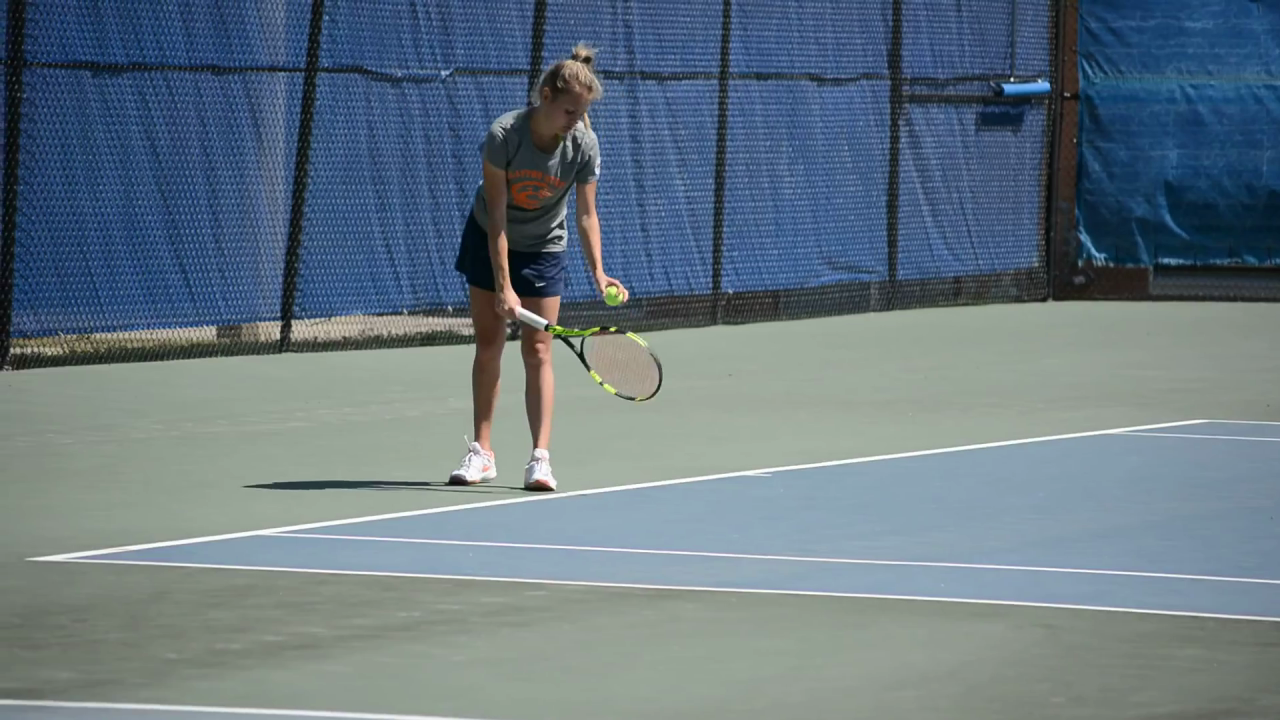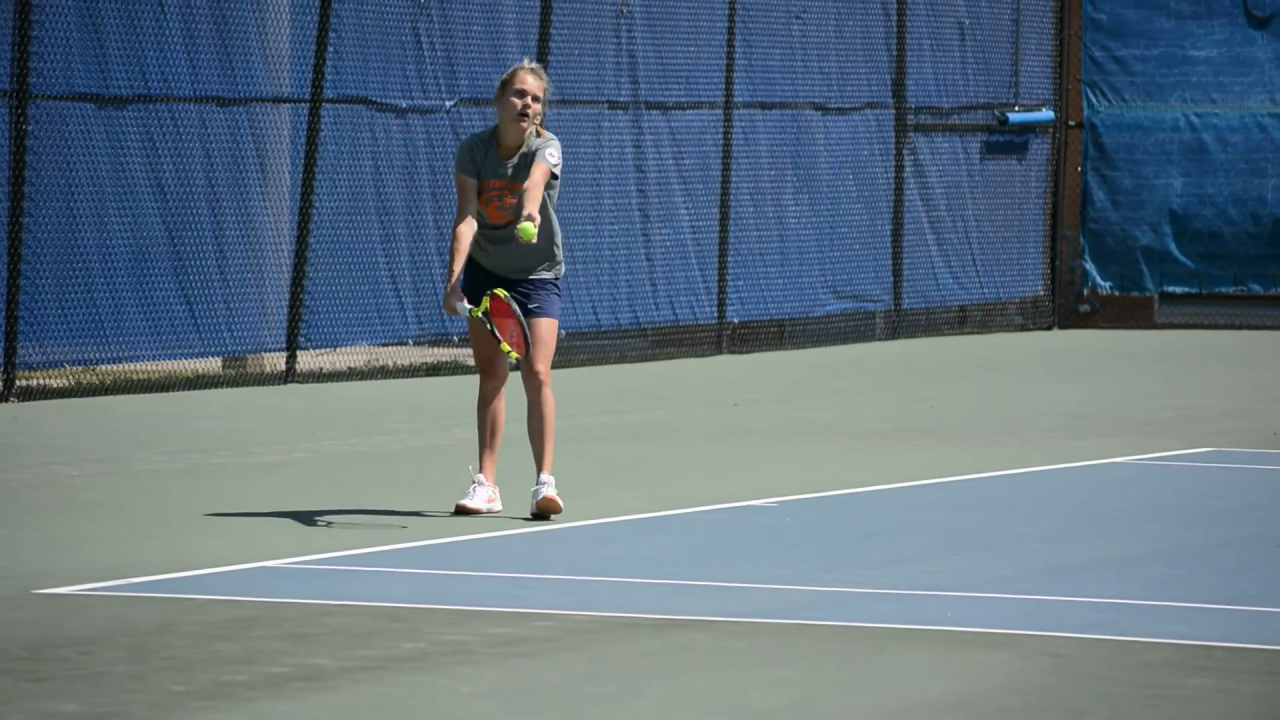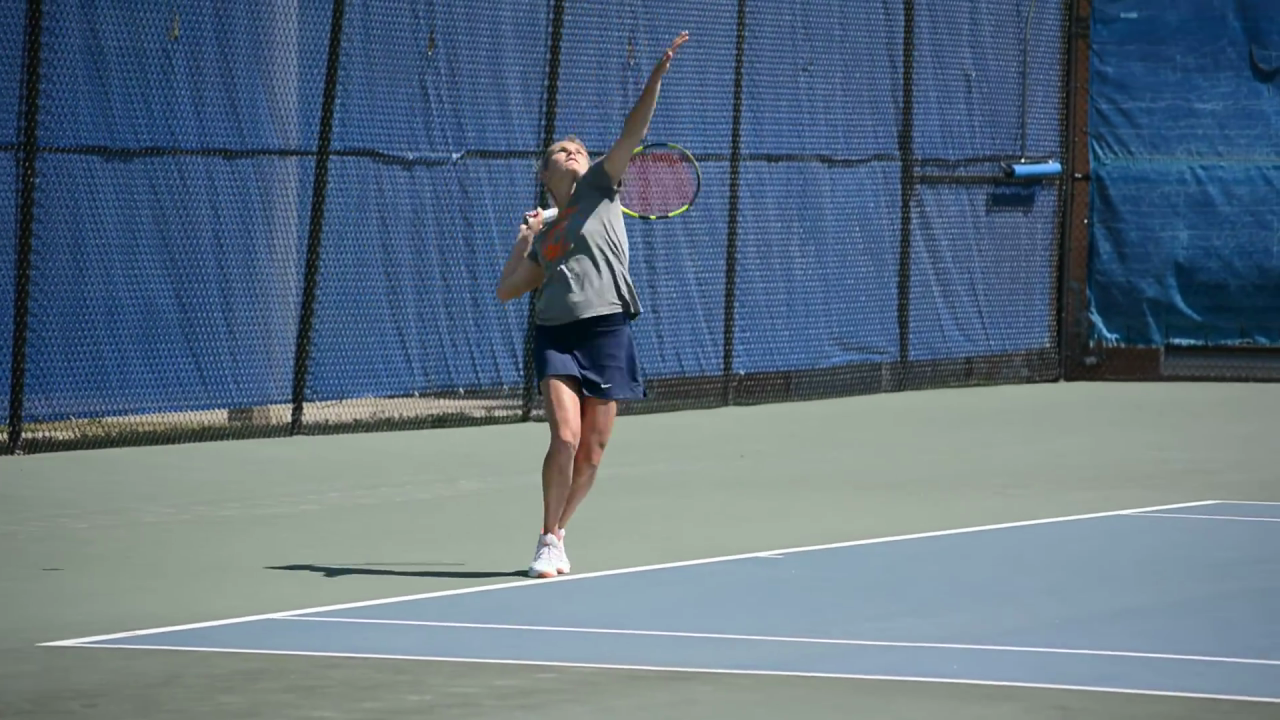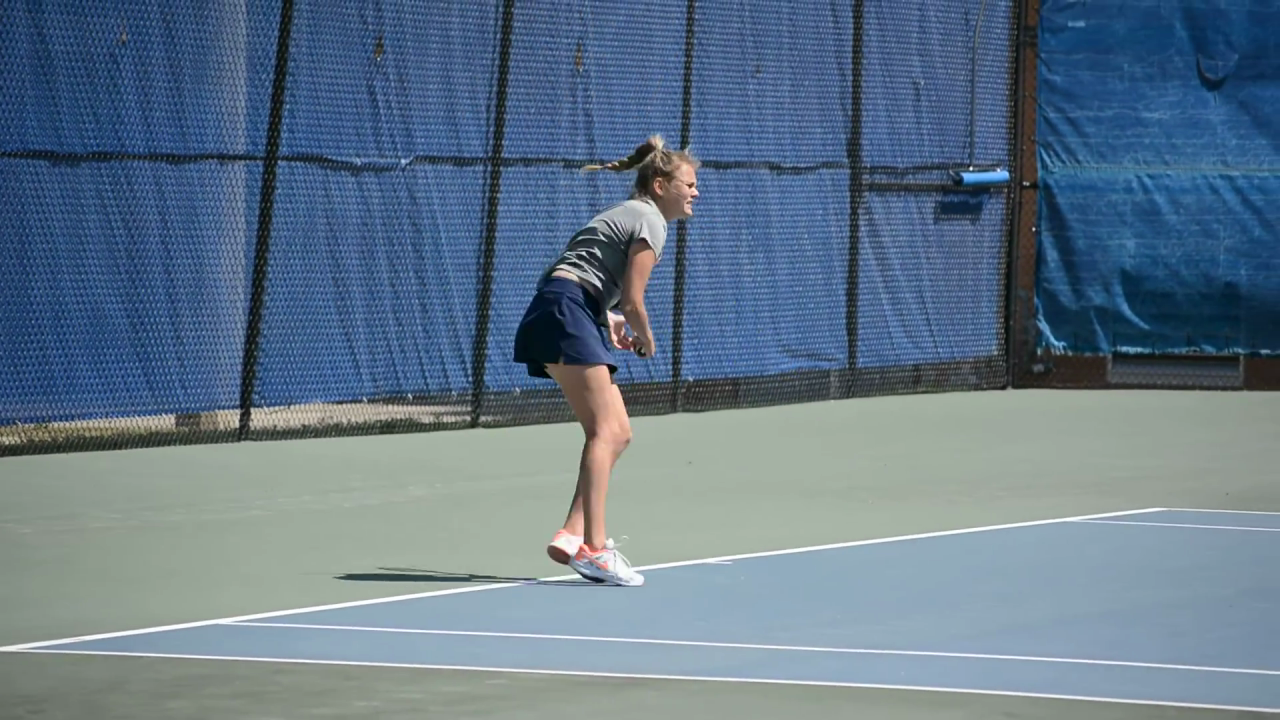
dt=0.7s
person 1, frame 1
left shoulder: (584, 144)
right shoulder: (503, 134)
left elbow: (586, 214)
right elbow: (496, 213)
left wrist: (599, 272)
right wrist: (503, 286)
left hip: (544, 250)
right hip: (490, 242)
left knee: (538, 351)
right knee: (488, 345)
left ankle: (540, 458)
right ankle: (481, 451)
person 1, frame 2
left shoulder: (546, 146)
right shoulder: (472, 150)
left elbow: (534, 184)
right elbow: (466, 220)
left wrist: (529, 208)
right wrist: (453, 280)
left hip: (539, 275)
right hip: (485, 271)
left knee: (537, 373)
right knee: (491, 376)
left ankle: (545, 482)
right ankle: (486, 483)
person 1, frame 3
left shoulder: (599, 184)
right shoulder: (538, 238)
left elbow: (635, 126)
right elbow: (507, 292)
left wrist: (658, 72)
right wrist: (524, 242)
left hip: (608, 333)
right hip: (555, 338)
left knee: (591, 455)
right knee: (565, 441)
left ankle: (555, 530)
right ankle: (547, 537)
person 1, frame 4
left shoulder: (627, 216)
right shoulder: (649, 220)
right elbow: (632, 300)
left wrist: (607, 320)
right wrist: (647, 341)
left hip: (553, 315)
right hip: (565, 311)
left knee: (618, 432)
right knee: (607, 432)
left ankle: (575, 536)
right ankle: (592, 546)
